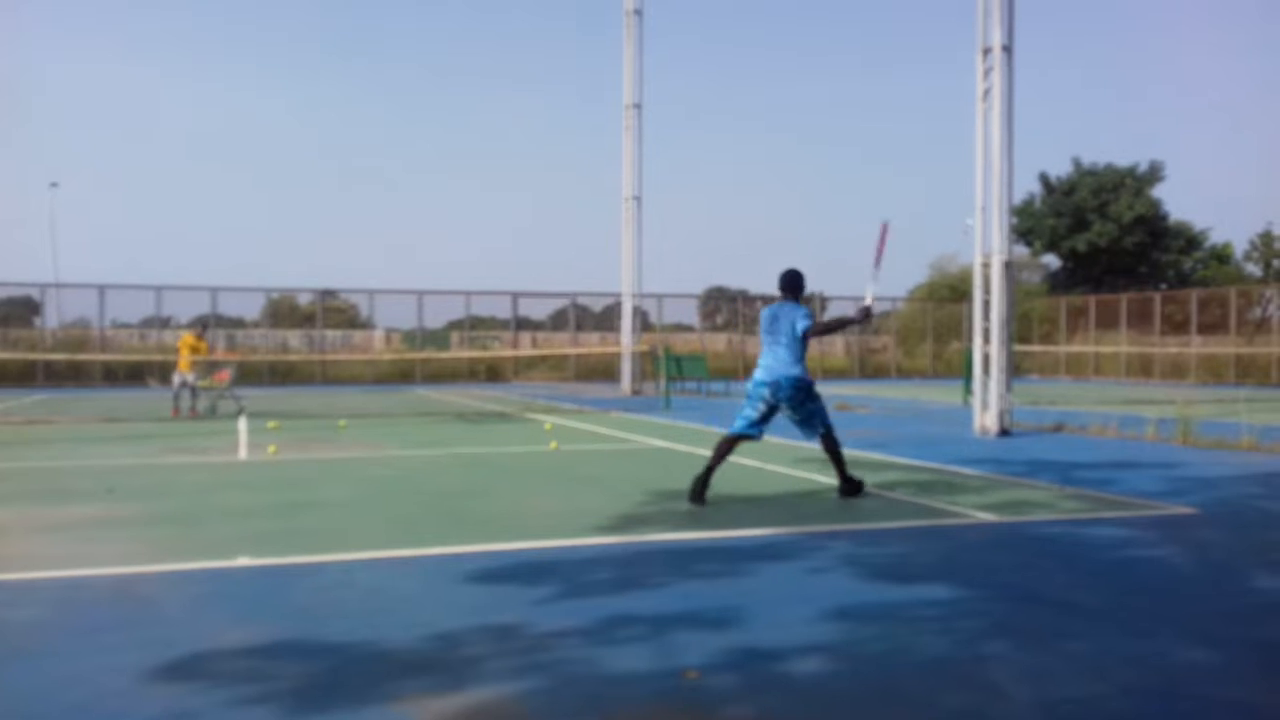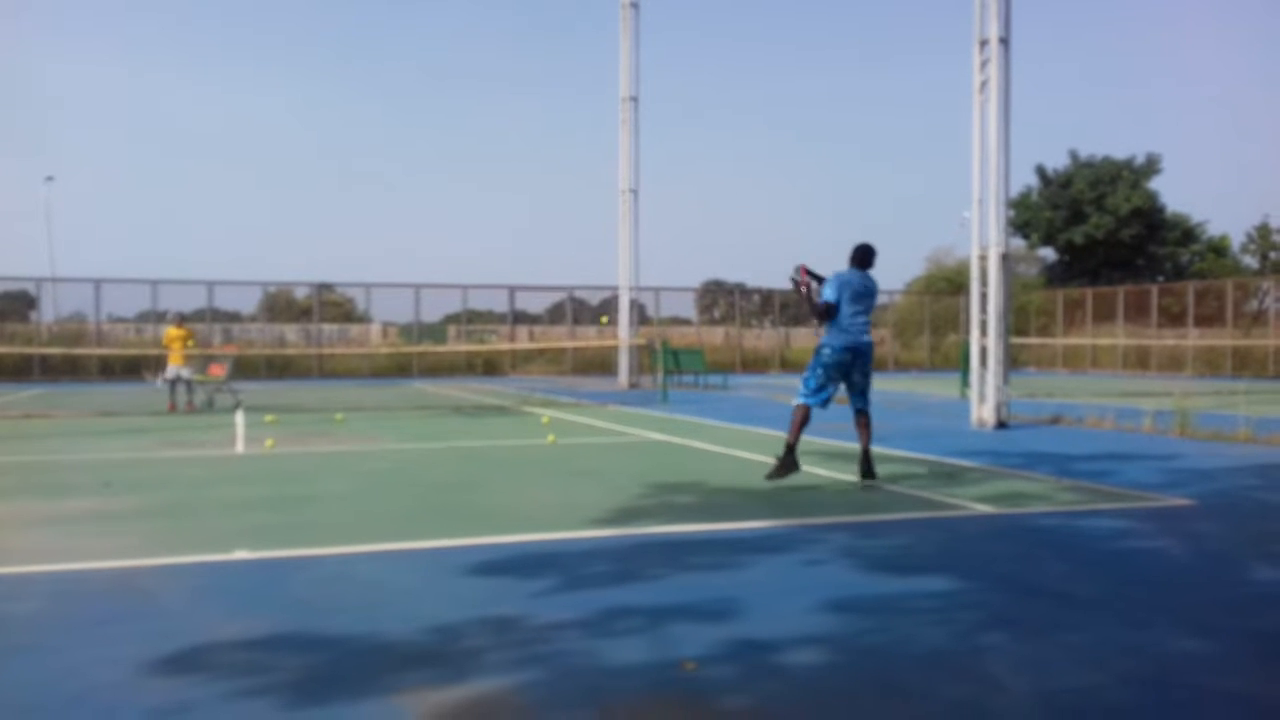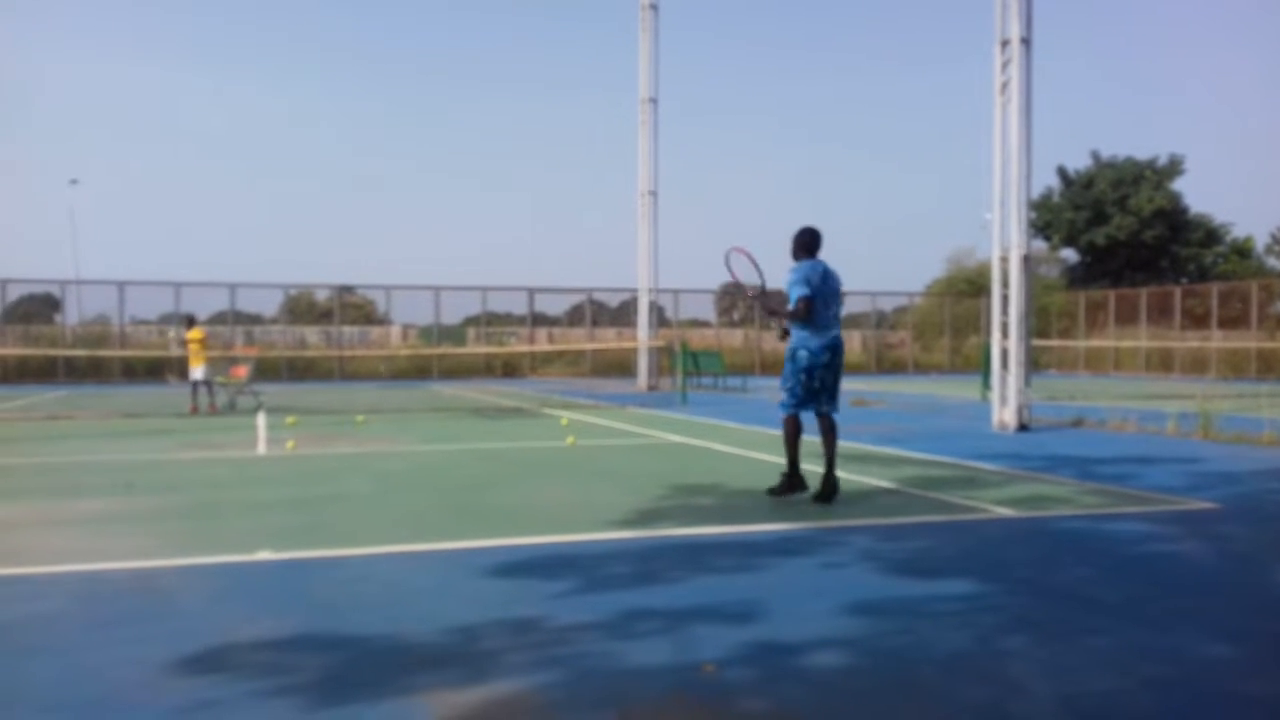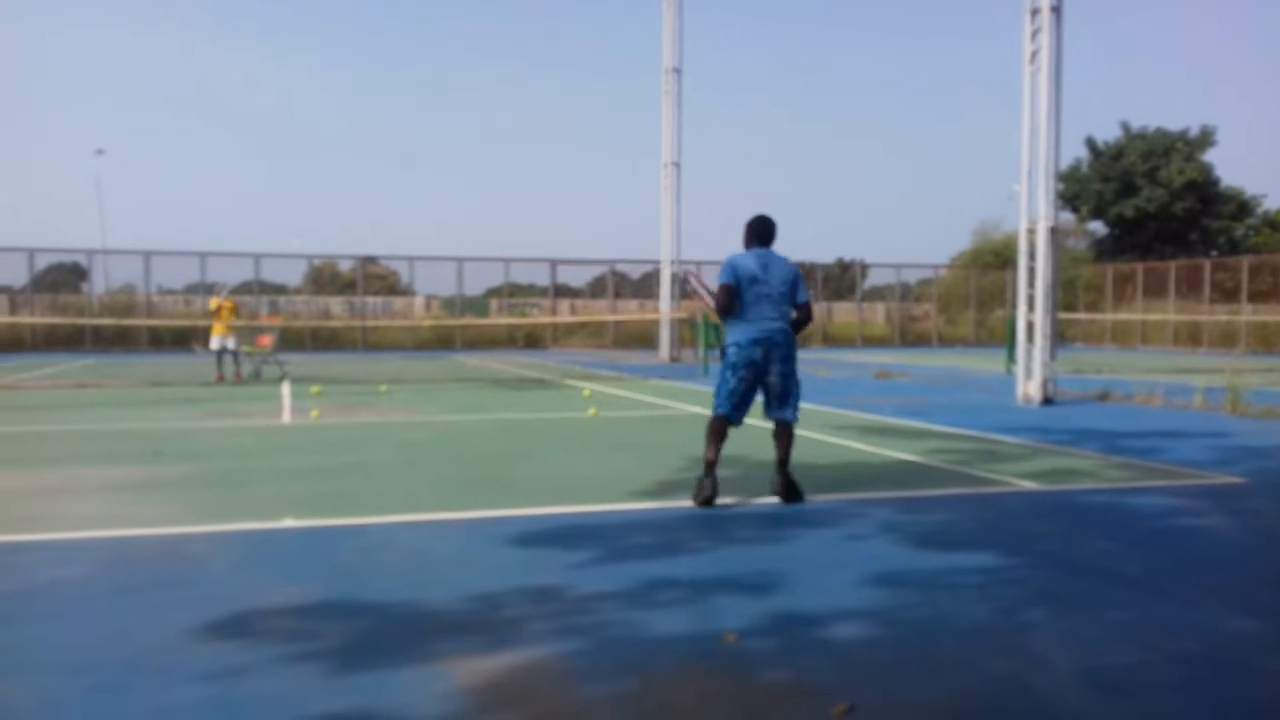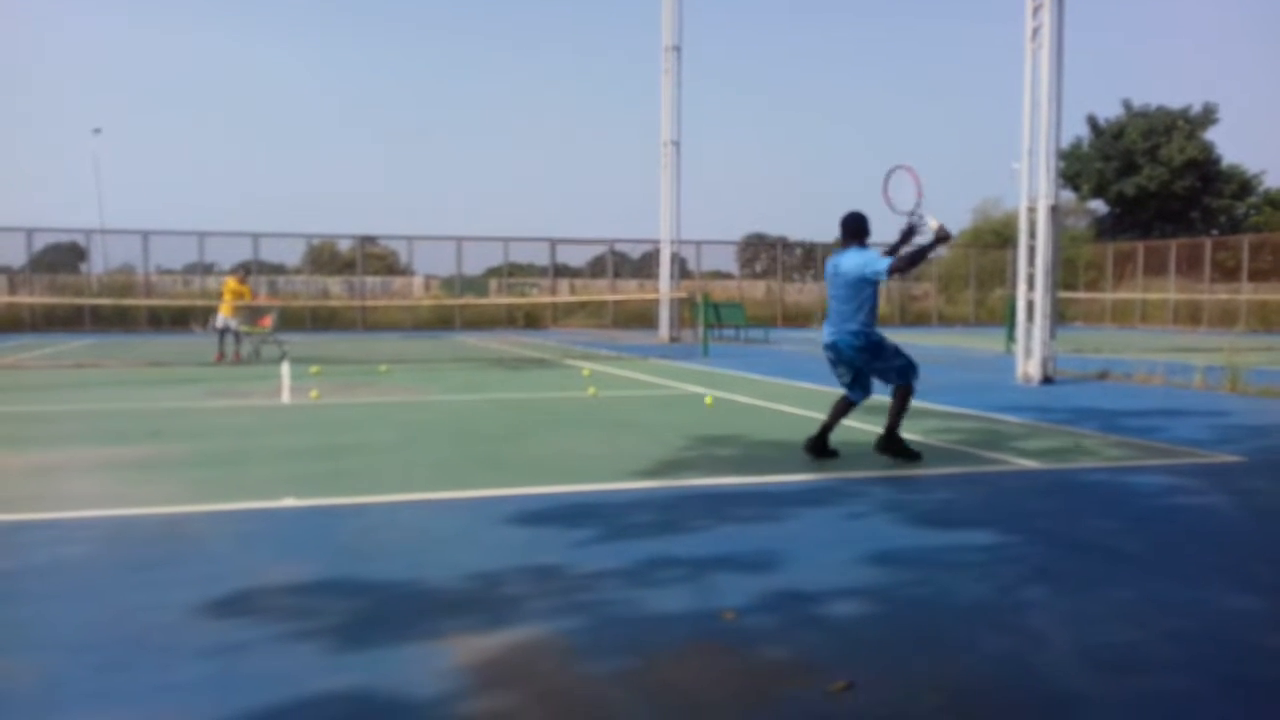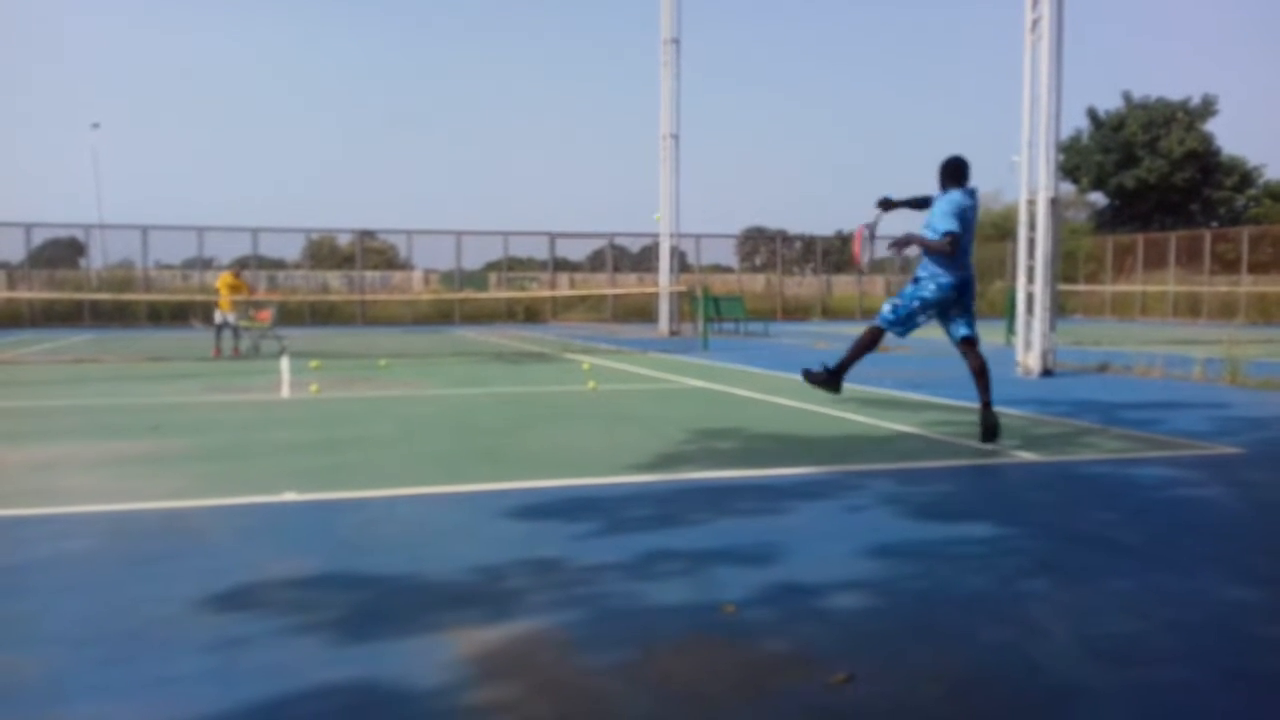
dt=0.7s
person 1, frame 1
left shoulder: (766, 313)
right shoulder: (800, 312)
right elbow: (812, 331)
left wrist: (823, 324)
right wrist: (853, 319)
left hip: (762, 381)
right hip: (792, 382)
left knee: (737, 433)
right knee: (824, 430)
left ankle: (704, 478)
right ankle: (846, 482)
person 1, frame 2
left shoulder: (839, 279)
right shoulder: (872, 286)
left elbow: (822, 314)
left wrist: (809, 295)
right wrist: (814, 282)
left hip: (834, 349)
right hip: (862, 349)
left knee: (803, 401)
right knee: (860, 407)
left ankle: (789, 455)
right ankle: (865, 461)
person 1, frame 3
left shoulder: (800, 273)
right shoulder: (832, 275)
left elbow: (804, 311)
left wrist: (780, 313)
left hip: (807, 349)
right hip: (833, 345)
left knee: (792, 411)
right knee: (824, 413)
left ankle: (792, 475)
right ankle: (829, 478)
person 1, frame 4
left shoulder: (734, 263)
right shoulder: (790, 269)
left elbow: (724, 303)
right elbow: (805, 315)
left wrist: (726, 317)
left hip: (742, 345)
right hip: (779, 345)
left knee: (722, 414)
right knee: (783, 417)
left ankle: (709, 475)
right ankle: (783, 473)
person 1, frame 5
left shoulder: (833, 262)
right shoulder: (867, 259)
right elbow: (899, 266)
left wrist: (900, 242)
right wrist: (935, 242)
left hip: (833, 341)
right hip: (859, 339)
left knee: (856, 392)
right knee: (906, 375)
left ankle: (820, 439)
right ankle: (890, 437)
person 1, frame 6
left shoulder: (949, 205)
right shoulder: (968, 195)
left elbow: (948, 247)
right elbow: (930, 201)
left wrist: (915, 239)
right wrist: (895, 203)
left hip: (936, 284)
right hip: (960, 284)
left knee: (881, 324)
right knee: (968, 346)
left ankle: (834, 375)
right ankle: (987, 413)
